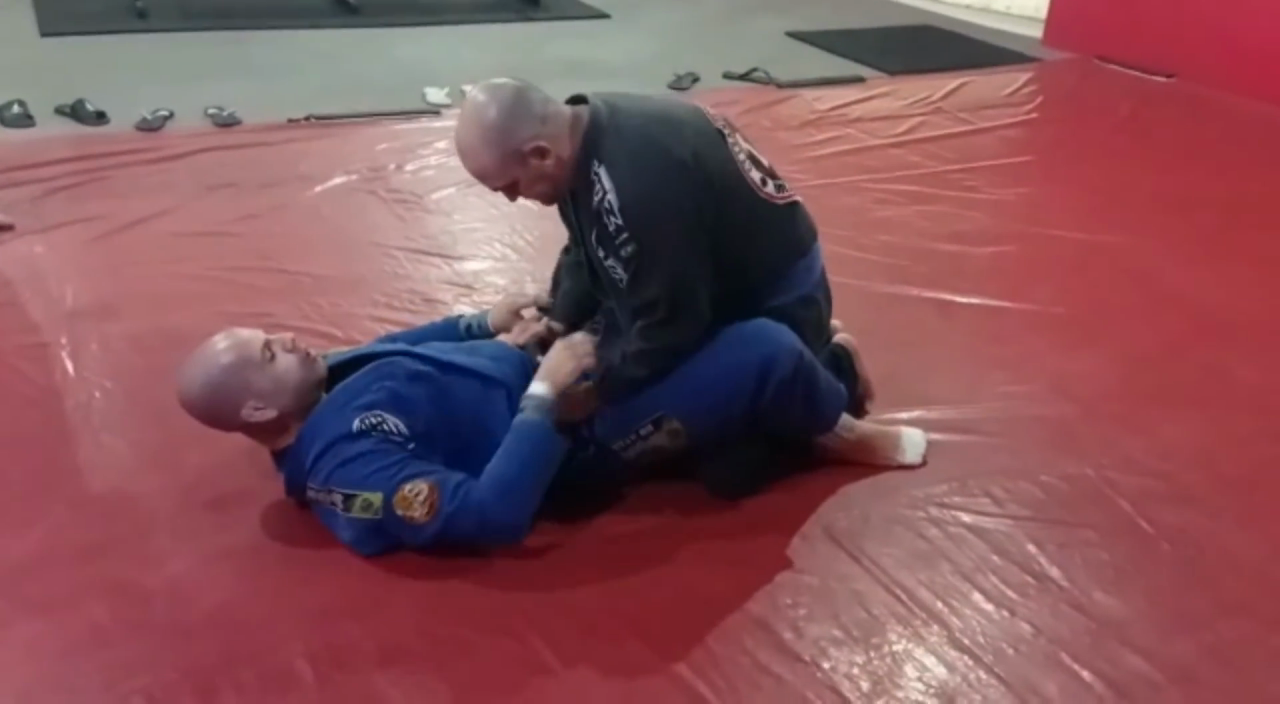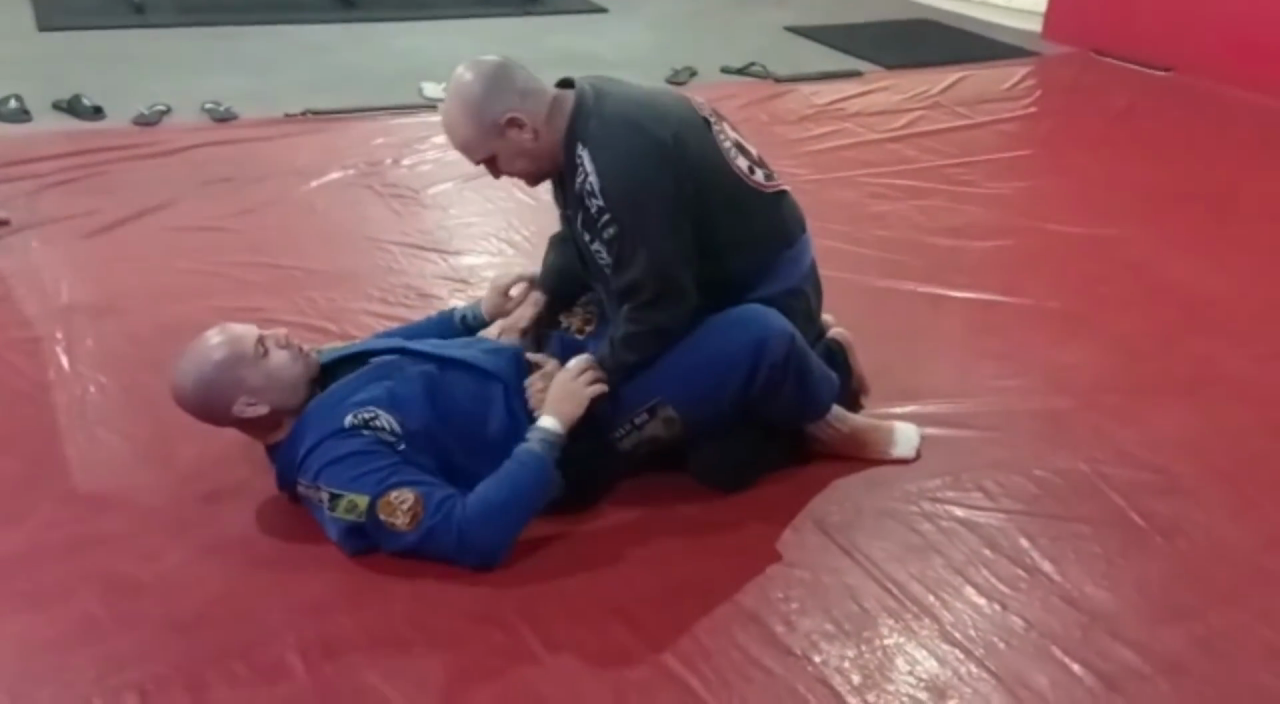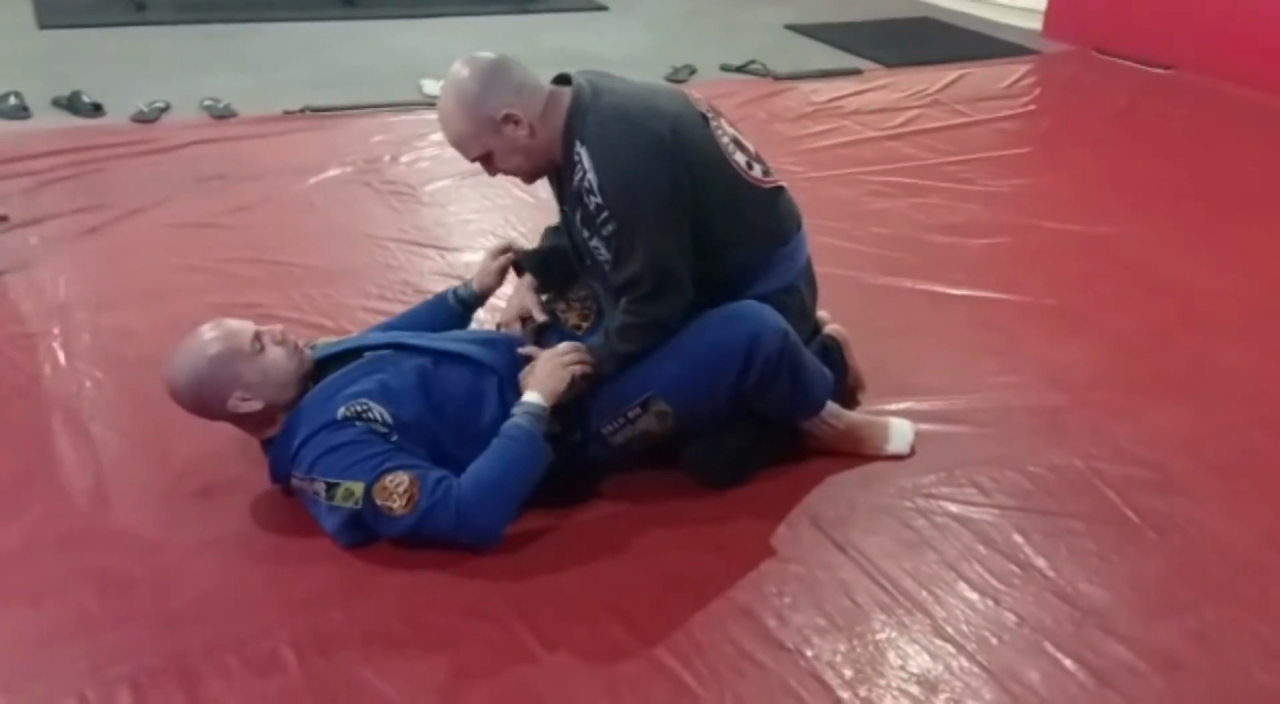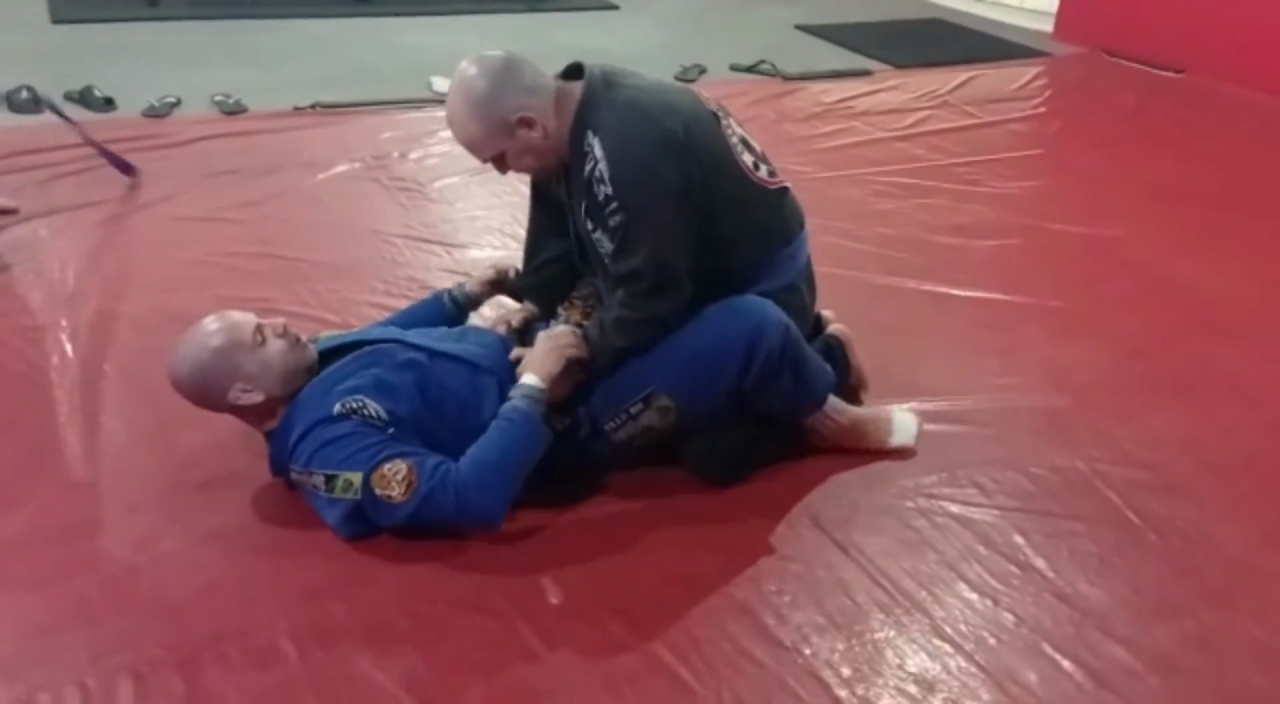
dt=0.3s
person 1, frame 1
left shoulder: (321, 385)
right shoulder: (346, 464)
left elbow: (399, 347)
right elbow: (495, 512)
left wrist: (484, 323)
right wrist: (547, 389)
left hip: (550, 372)
right hip: (581, 433)
right knee: (765, 350)
left ankle: (805, 354)
right ankle: (842, 435)
person 1, frame 2
left shoulder: (318, 383)
right shoulder: (339, 463)
left elbow: (393, 346)
right elbow: (477, 535)
left wrist: (476, 314)
right wrist: (553, 426)
left hip: (549, 361)
right hip: (575, 430)
right knee: (756, 336)
left ankle: (797, 360)
right ankle: (832, 427)
person 1, frame 3
left shoulder: (316, 375)
right shoulder: (333, 454)
left elbow: (389, 338)
right elbow: (473, 514)
left wrist: (470, 292)
right wrist: (538, 403)
left hip: (537, 359)
right hip: (570, 424)
right knee: (750, 332)
left ankle: (793, 352)
right ankle: (830, 424)
person 1, frame 4
left shoulder: (315, 367)
right shoulder: (329, 445)
left elbow: (391, 337)
right elbow: (469, 497)
left wrist: (464, 296)
right wrist: (534, 385)
left hip: (534, 353)
right hip: (570, 422)
right knee: (749, 328)
left ankle: (796, 362)
right ankle: (837, 420)
person 2, frame 1
left shoulder: (638, 182)
right shoulder: (590, 129)
left elbow: (670, 321)
right elbow: (587, 246)
left wrist: (596, 390)
right wrist: (560, 322)
left hip: (774, 294)
right hip: (715, 282)
left knee: (729, 466)
left ankle: (833, 375)
person 2, frame 2
left shoulder: (621, 161)
right shoulder: (583, 113)
left elbow: (658, 307)
right elbow: (582, 232)
right wrist: (546, 298)
left hip: (764, 285)
right hip: (706, 270)
left knee: (721, 460)
left ankle: (829, 369)
right ankle: (803, 346)
person 2, frame 3
left shoulder: (620, 156)
right shoulder: (580, 104)
left elbow: (653, 299)
right elbow: (580, 226)
right wrist: (535, 277)
left hip: (759, 280)
right hip: (702, 265)
left knee: (714, 457)
left ankle: (823, 366)
right ankle: (795, 342)
person 2, frame 4
left shoulder: (632, 147)
right shoulder: (576, 103)
left elbow: (650, 295)
right elbow: (558, 220)
right wrist: (534, 303)
left hip: (759, 277)
right hip: (699, 262)
left knee: (716, 453)
